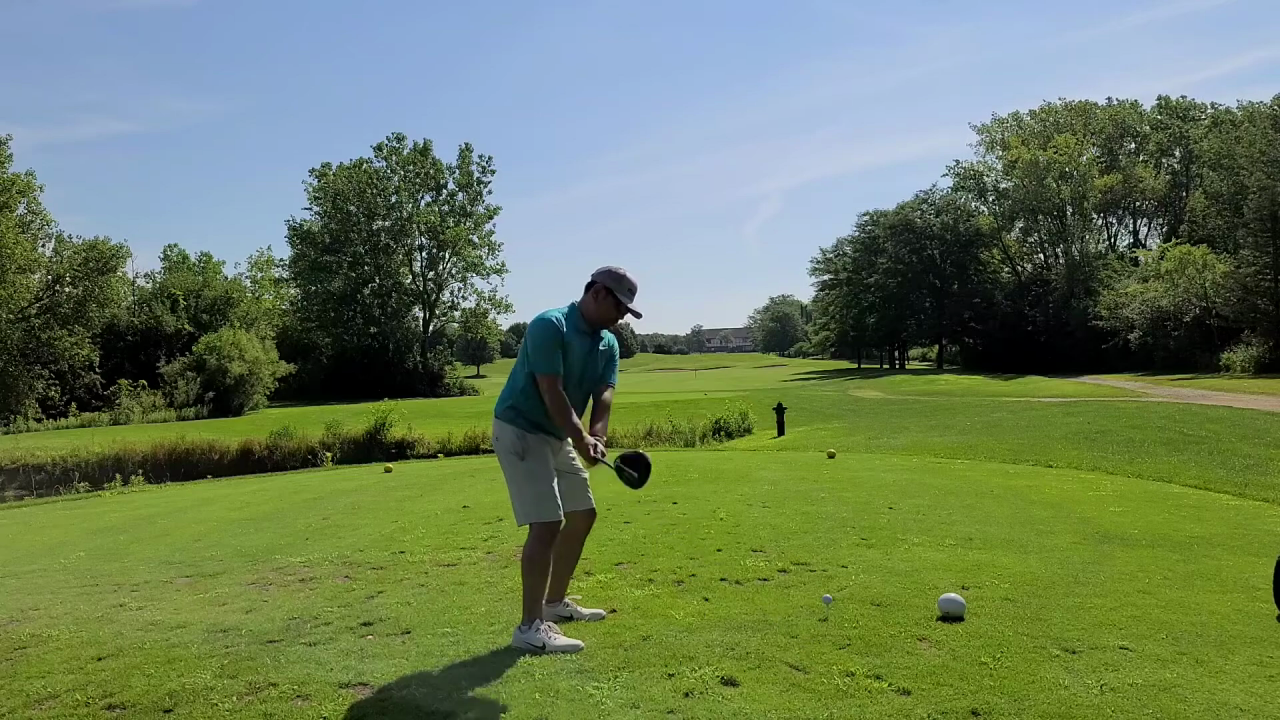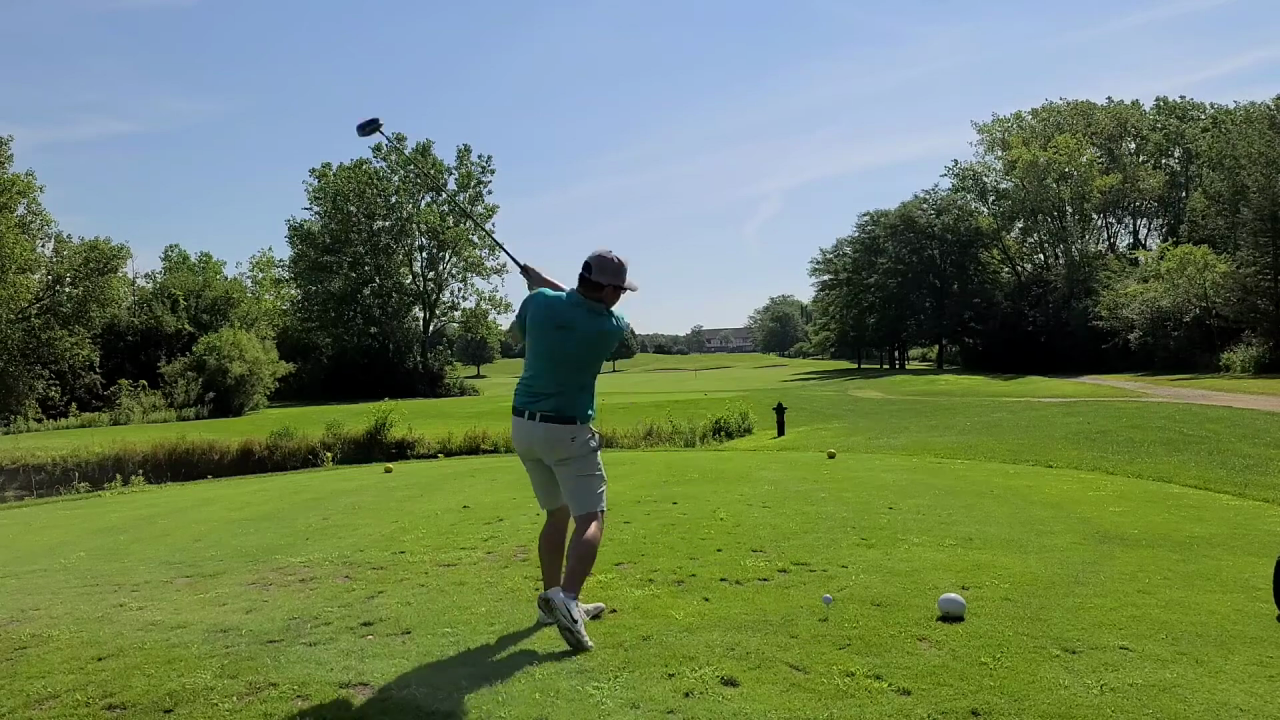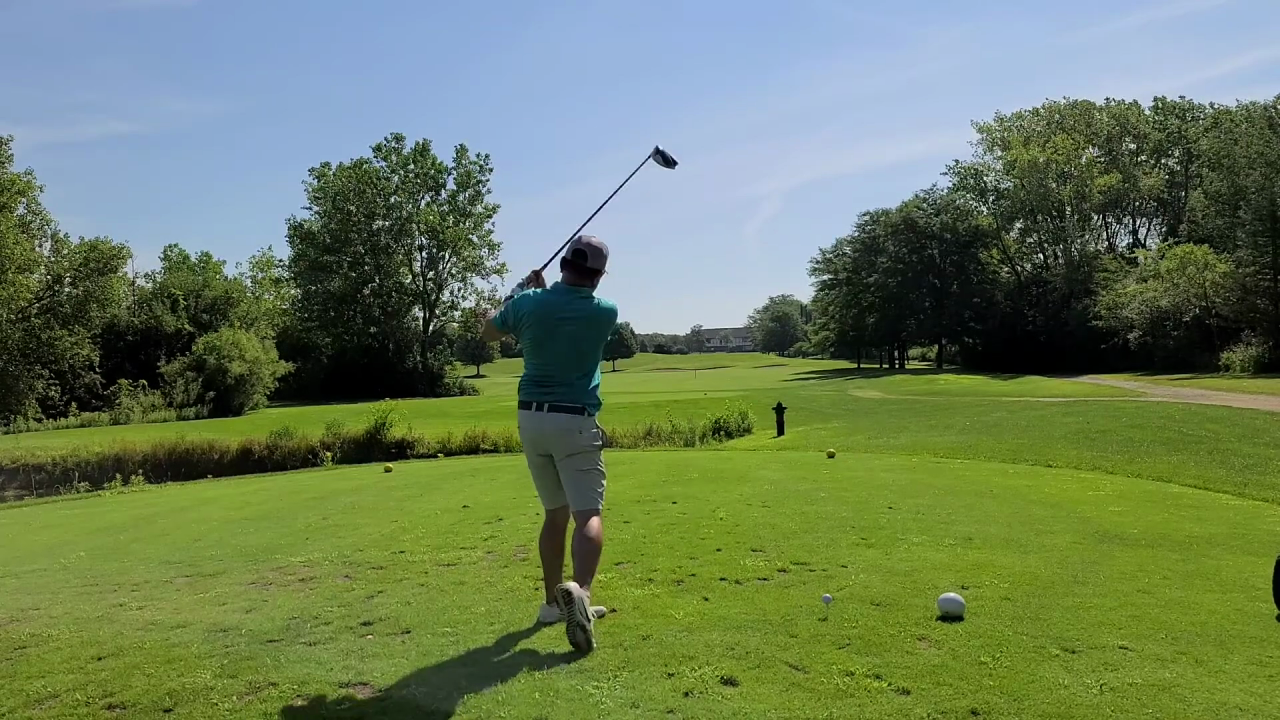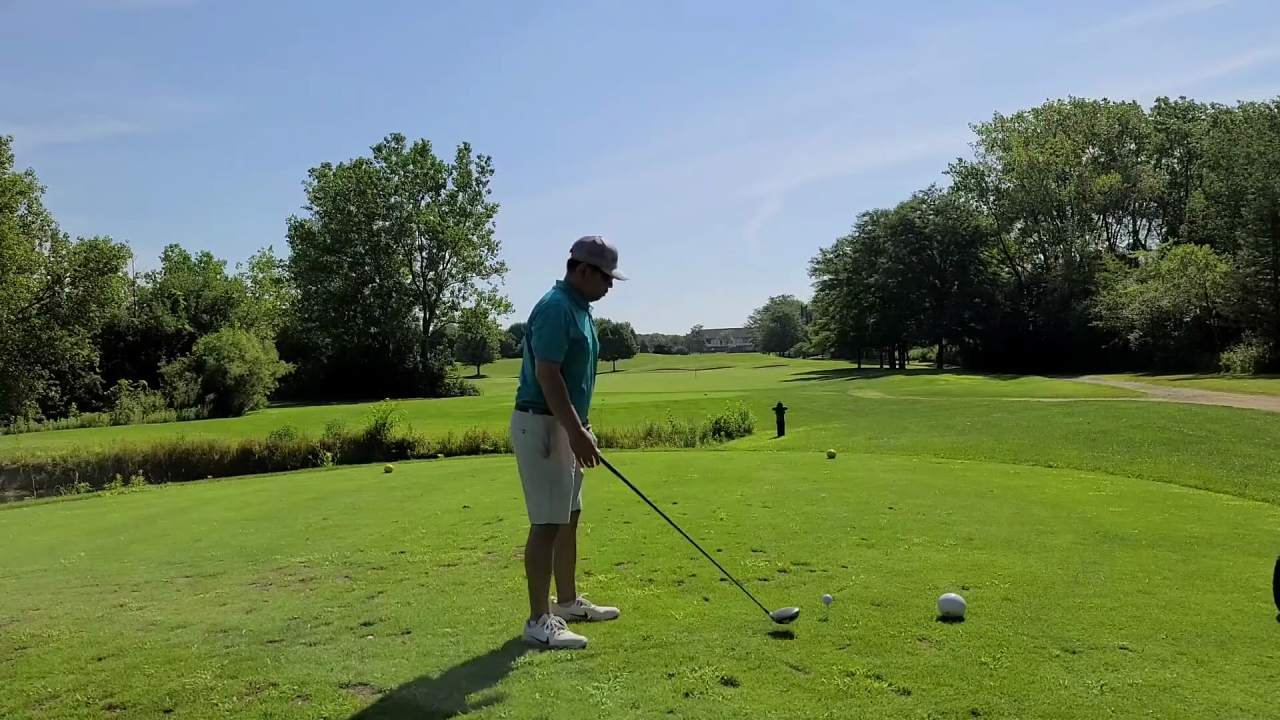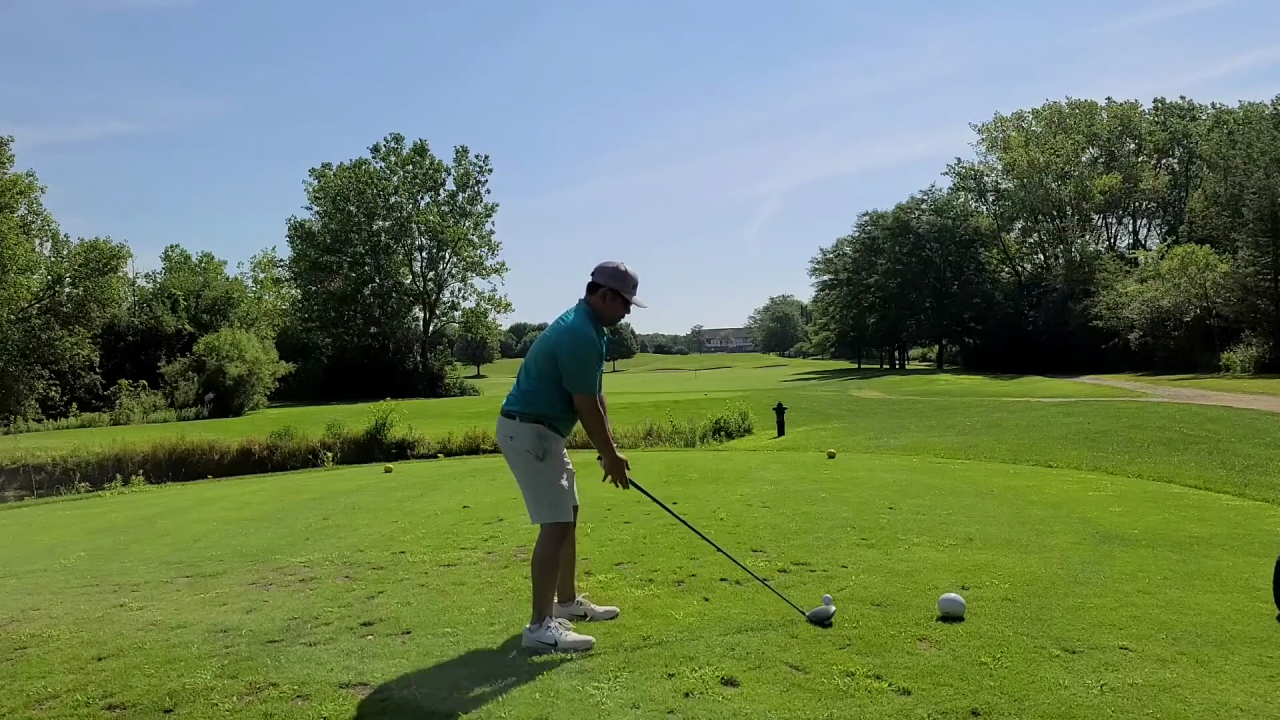
dt=1s
person 1, frame 1
left shoulder: (608, 343)
right shoulder: (549, 325)
left elbow: (604, 396)
right elbow: (551, 392)
left wrist: (597, 438)
right wrist: (580, 436)
left hip: (554, 438)
right hip: (521, 433)
left knee: (581, 517)
right knee: (546, 524)
left ankle: (555, 602)
right ankle: (531, 626)
person 1, frame 2
left shoulder: (539, 302)
right shoulder: (611, 327)
left elbow: (521, 333)
right wrist: (536, 275)
left hip: (524, 426)
right hip: (567, 432)
left knee: (558, 512)
right knee: (590, 519)
left ankle: (556, 596)
right ankle: (566, 596)
person 1, frame 3
left shoulder: (528, 303)
right shoulder: (605, 312)
left elbow: (489, 332)
left hip: (532, 418)
right hip: (575, 423)
left knee: (556, 512)
right knee: (587, 513)
left ankle: (554, 601)
right ankle: (579, 591)
person 1, frame 4
left shoulder: (579, 308)
right shoulder: (556, 308)
right elbow: (547, 375)
left wrist: (581, 426)
right wrist: (577, 431)
left hip: (561, 425)
right hip: (541, 425)
left knee: (567, 519)
right knee: (547, 523)
left ankle: (568, 602)
right ankle: (539, 622)
person 1, frame 5
left shoulder: (588, 327)
right shoulder: (579, 334)
left elbow: (596, 395)
right elbow: (585, 405)
left wrist: (611, 447)
right wrist: (609, 457)
left hip: (542, 431)
right hip: (528, 431)
left knee: (567, 517)
right knee: (555, 524)
left ankle: (568, 602)
right ankle: (541, 625)
